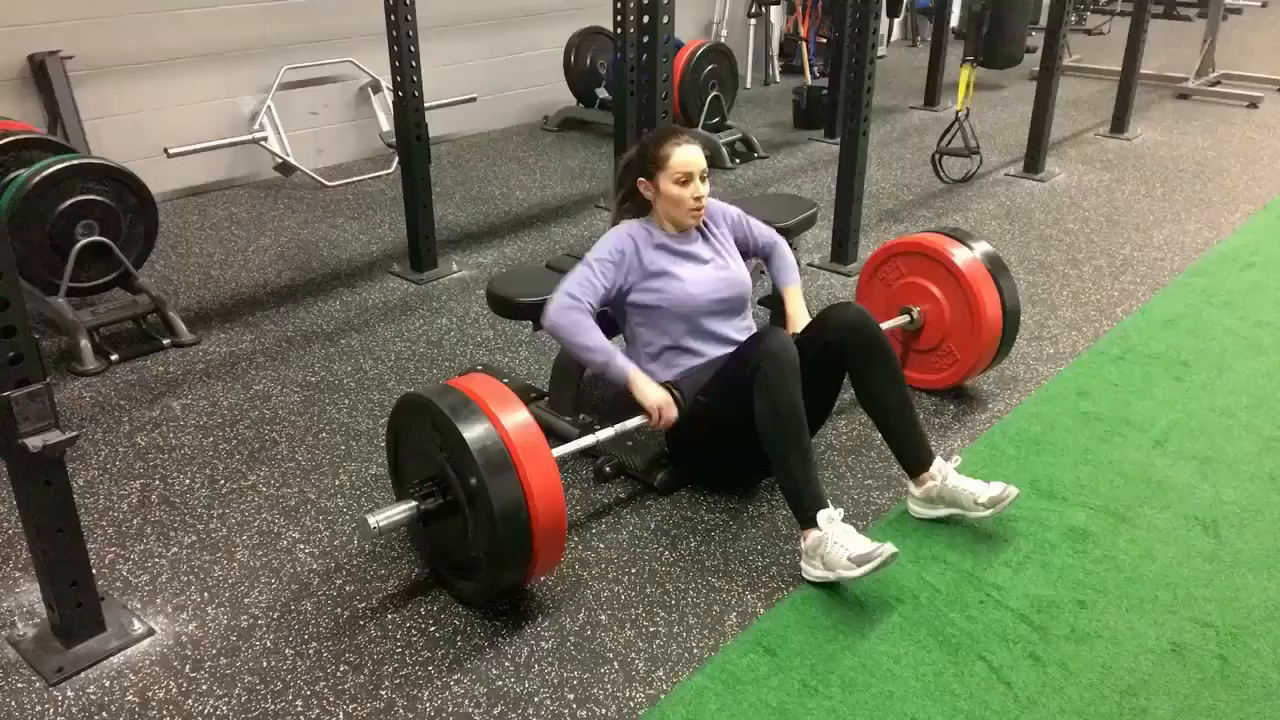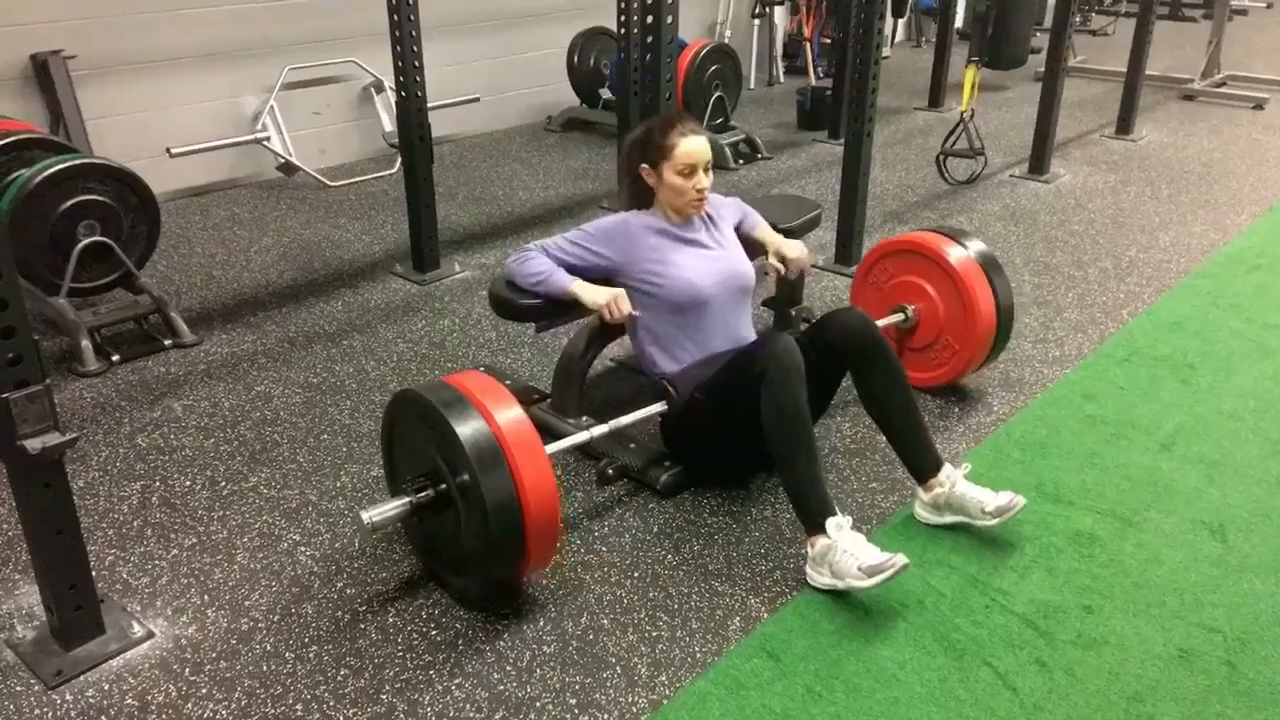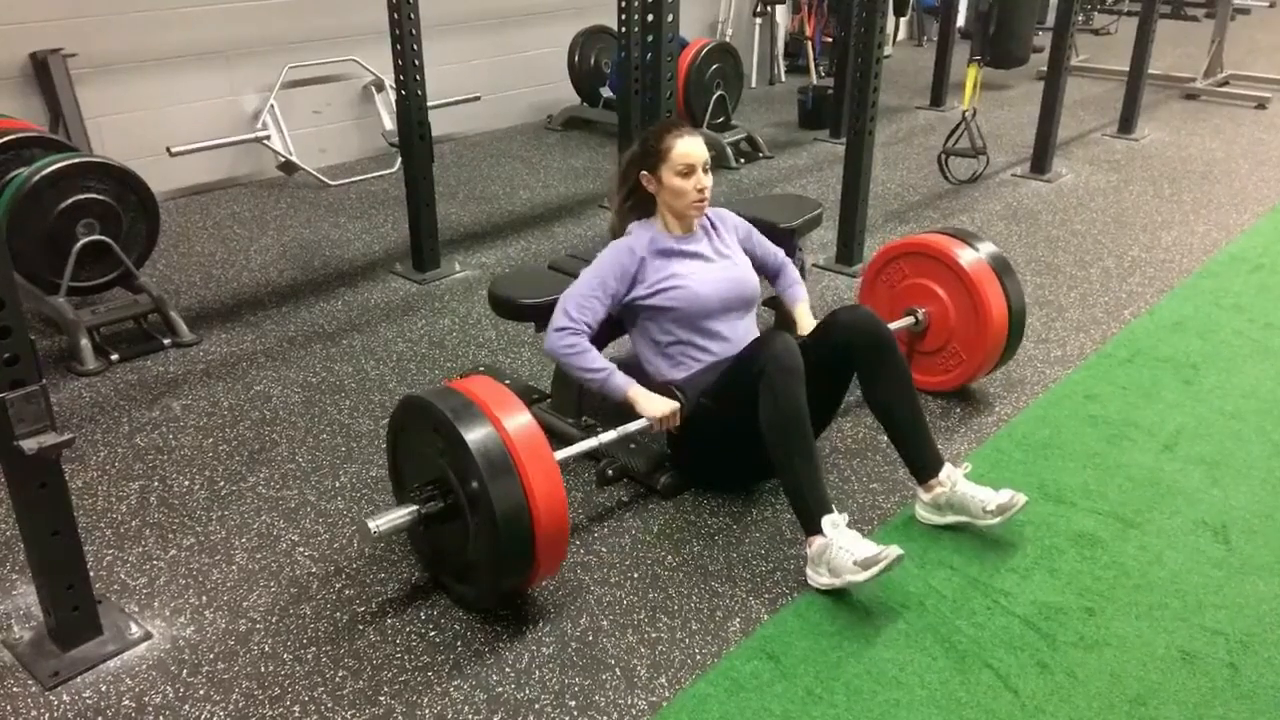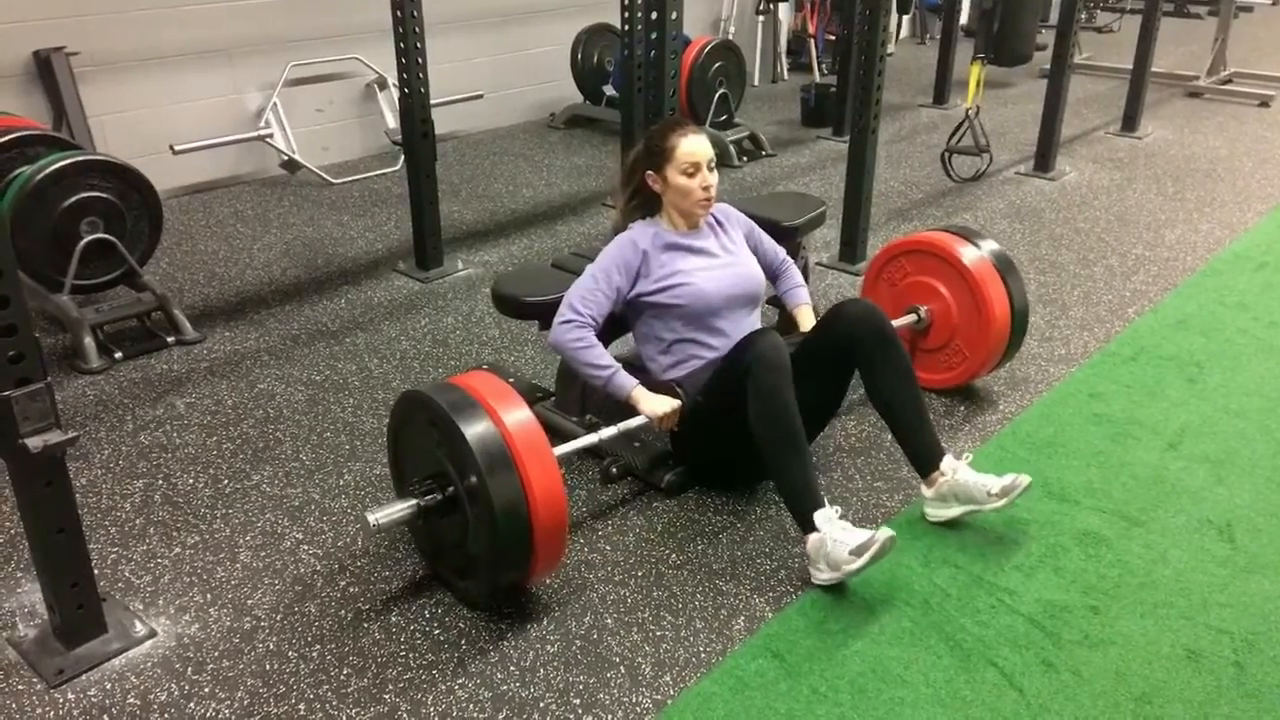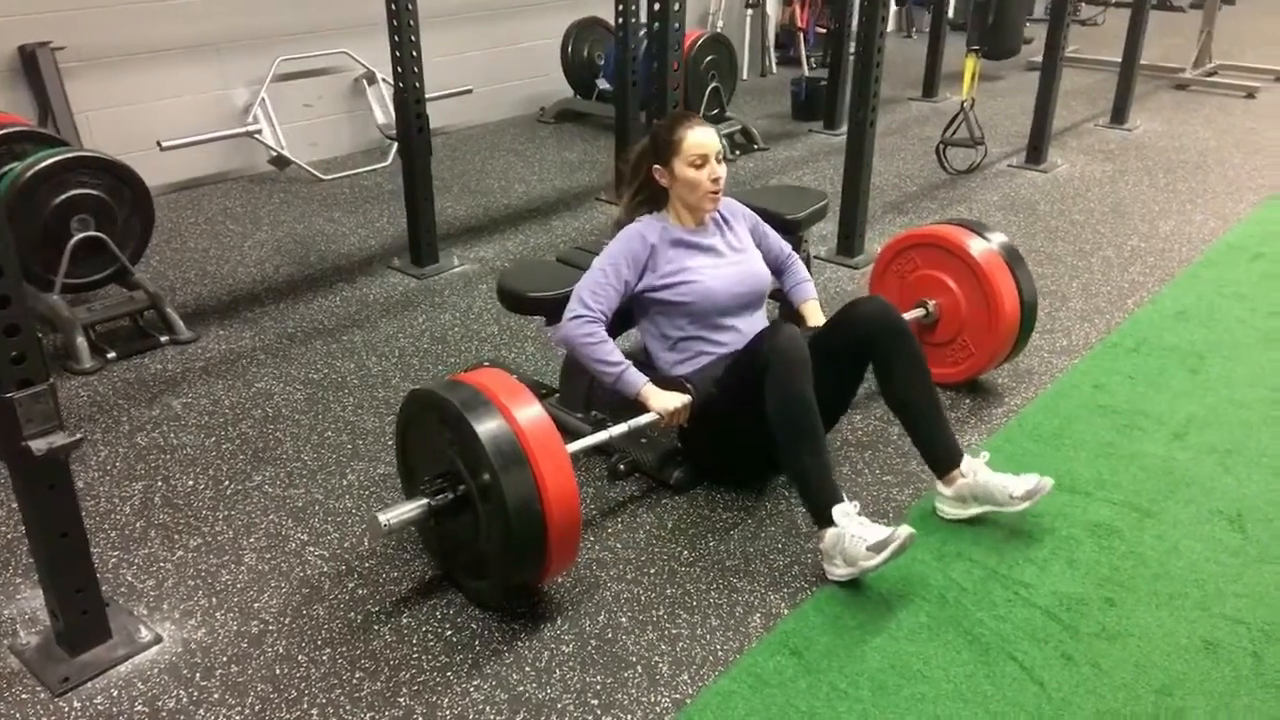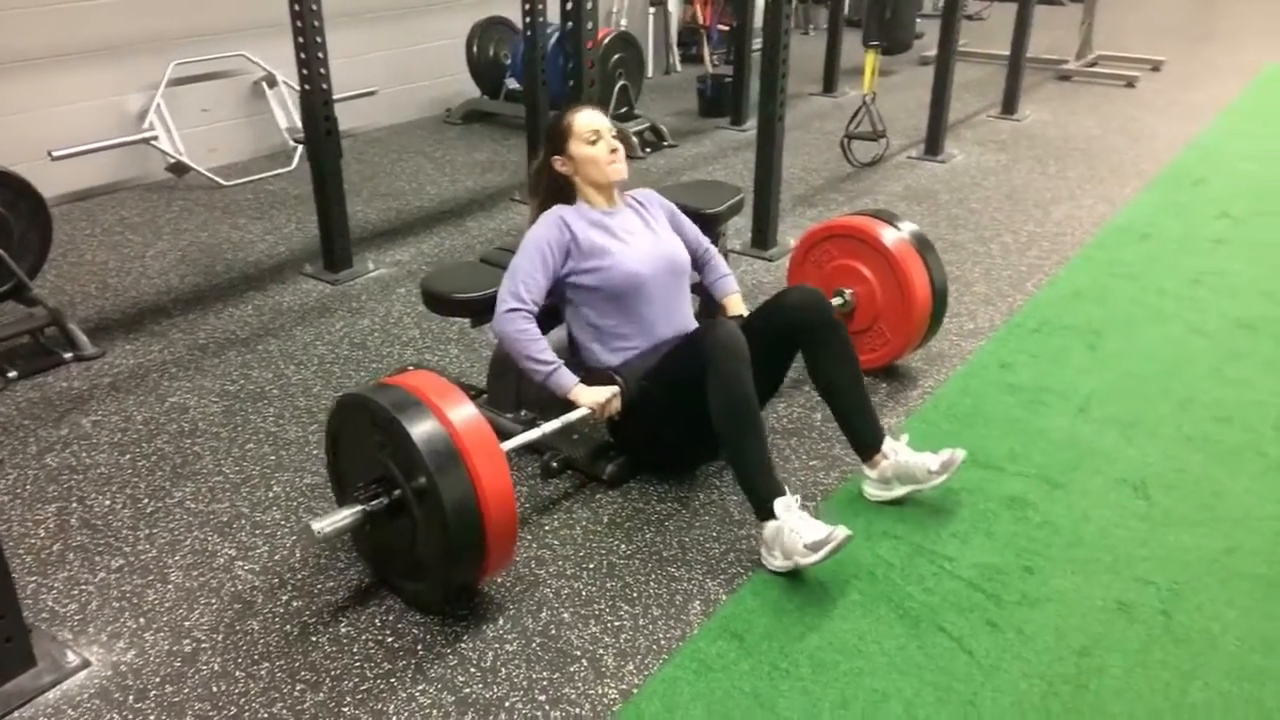
dt=0.7s
person 1, frame 1
left shoulder: (718, 219)
right shoulder: (628, 244)
left elbow: (775, 246)
right elbow: (562, 315)
left wrist: (797, 311)
right wrist: (636, 379)
left hip: (768, 402)
right hip: (700, 420)
left knee: (847, 320)
right knee: (771, 347)
left ankle: (929, 480)
right ankle: (818, 537)
person 1, frame 2
left shoulder: (714, 210)
right shoulder: (623, 234)
left elbow: (740, 212)
right elbow: (523, 261)
left wrist: (773, 239)
right wrist: (585, 288)
left hip: (762, 397)
right hip: (697, 416)
left knee: (849, 325)
right knee: (776, 348)
left ankle: (937, 486)
right ankle: (825, 544)
person 1, frame 3
left shoulder: (722, 224)
right shoulder: (632, 252)
left elbow: (780, 266)
right elbow: (563, 336)
left wrist: (806, 321)
right wrist: (638, 395)
left hip: (768, 405)
right hip: (704, 425)
left knee: (856, 325)
right knee: (775, 347)
left ankle: (938, 487)
right ankle: (824, 541)
person 1, frame 4
left shoulder: (726, 219)
right shoulder: (635, 247)
left elbow: (781, 265)
right elbow: (568, 328)
left wrist: (808, 327)
right wrist: (639, 394)
left hip: (771, 396)
right hip: (707, 421)
left knee: (857, 317)
right knee: (763, 346)
left ankle: (941, 477)
right ankle: (821, 536)
person 1, frame 5
left shoulder: (731, 214)
right shoulder: (642, 239)
left elbow: (787, 261)
right elbow: (577, 324)
left wrist: (819, 327)
right wrist: (648, 391)
left hip: (778, 393)
right hip: (711, 414)
left knee: (872, 315)
right knee: (780, 339)
left ankle: (958, 478)
right ankle: (837, 531)
person 1, frame 6
left shoulder: (647, 203)
right shoulder: (560, 226)
left elbow: (706, 255)
right elbow: (511, 317)
left wrist: (741, 316)
right wrist: (575, 389)
left hip: (707, 379)
right hip: (641, 405)
left knee: (803, 303)
right knee: (718, 337)
left ankle: (882, 461)
right ankle: (778, 525)
